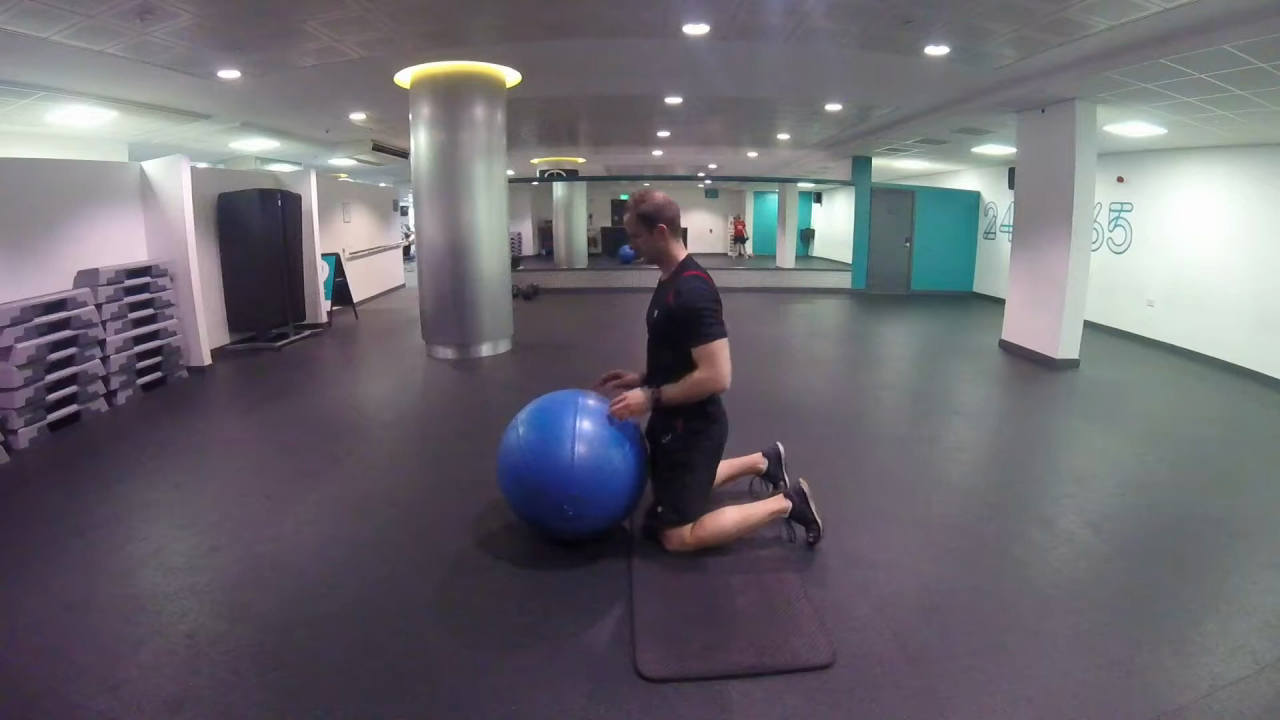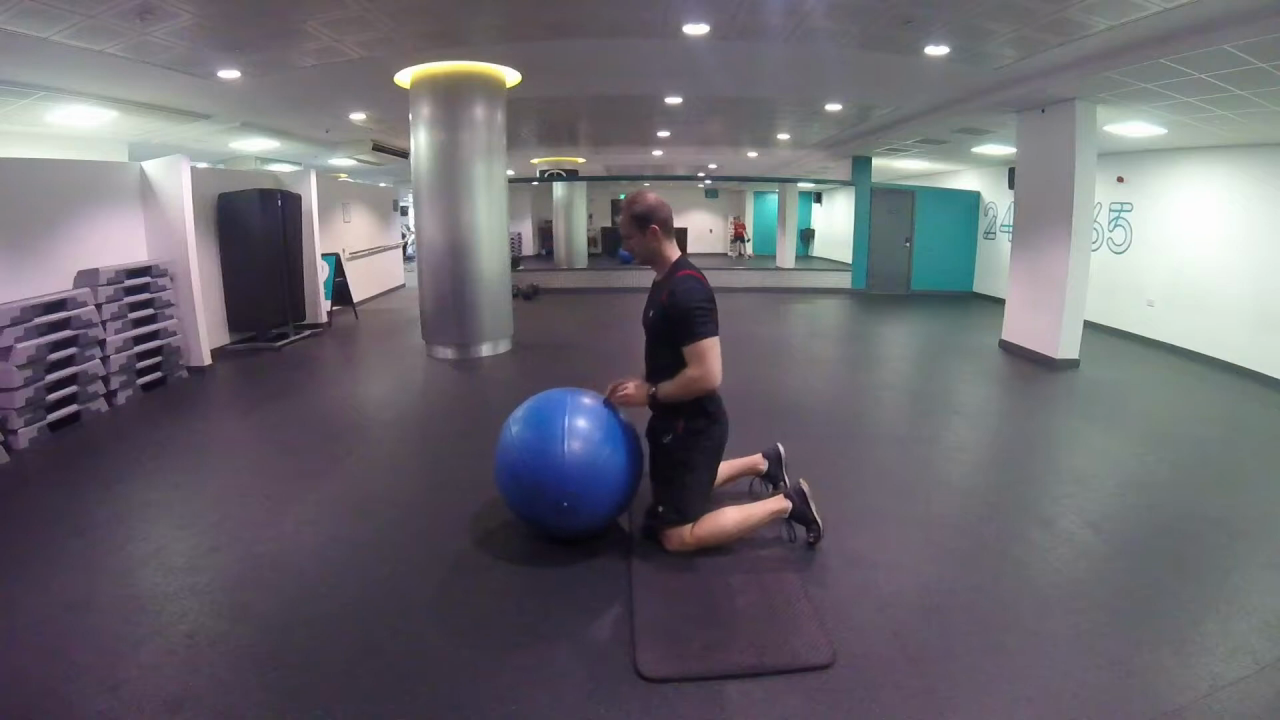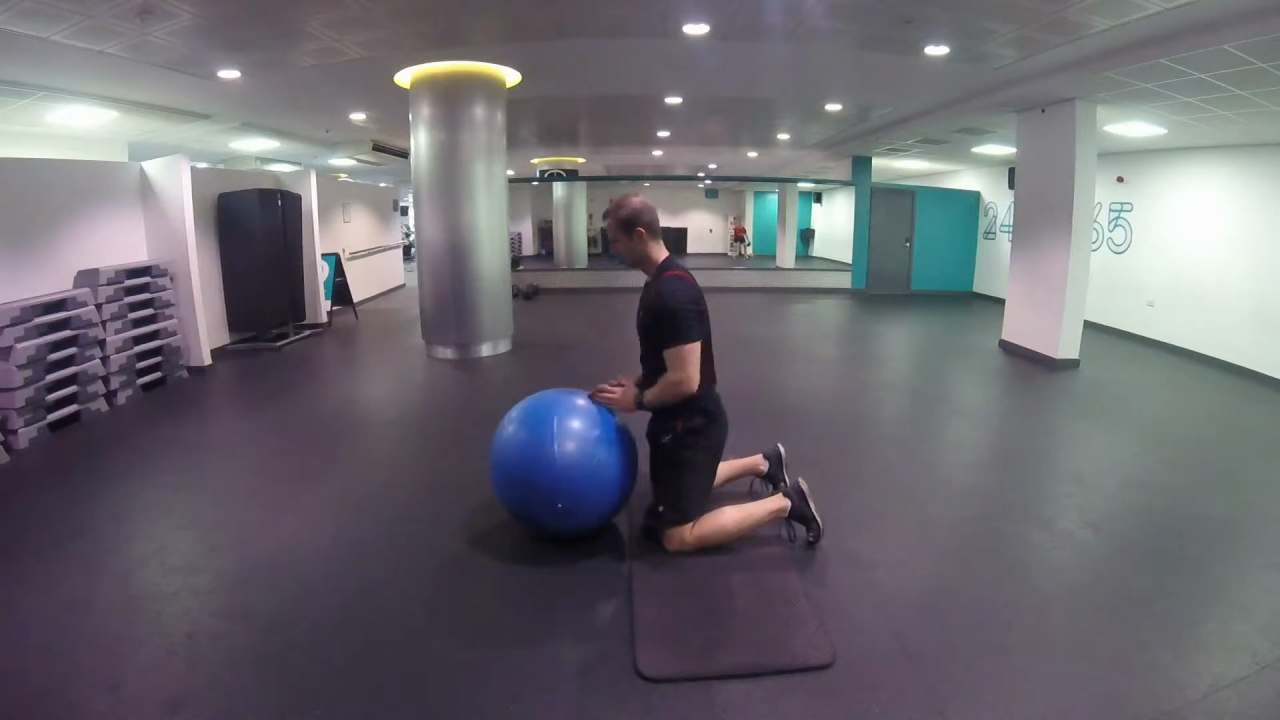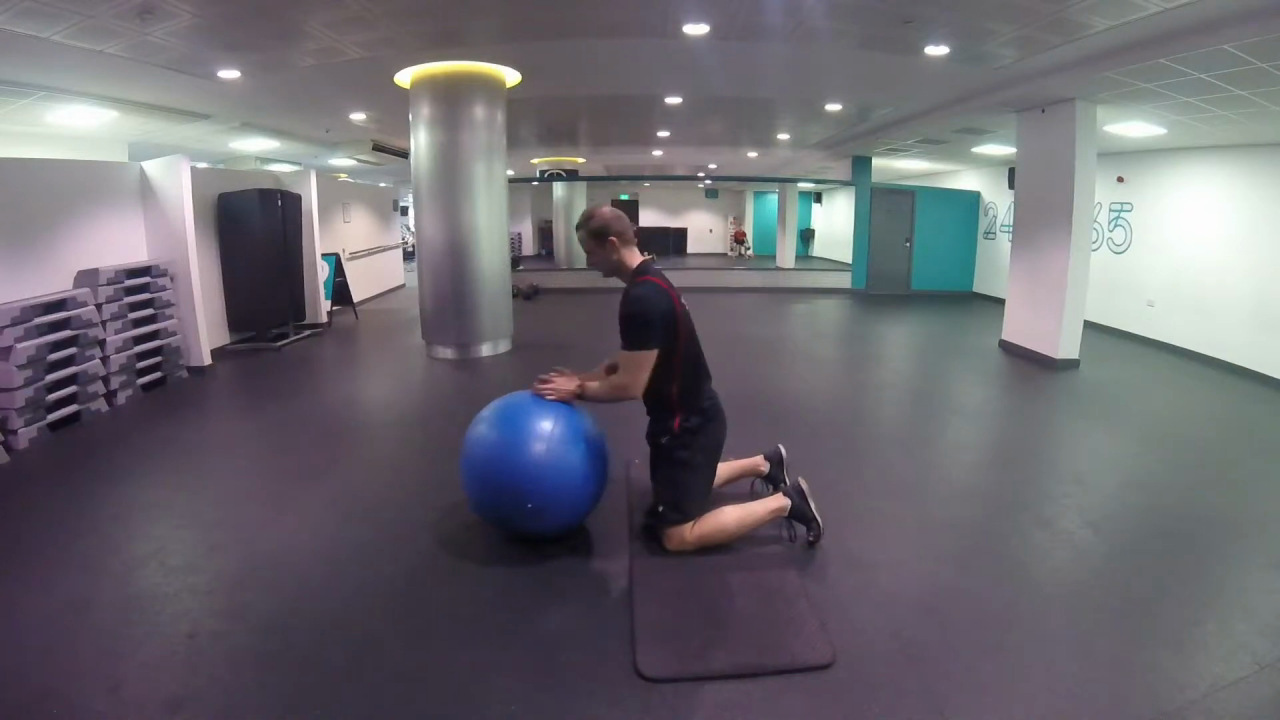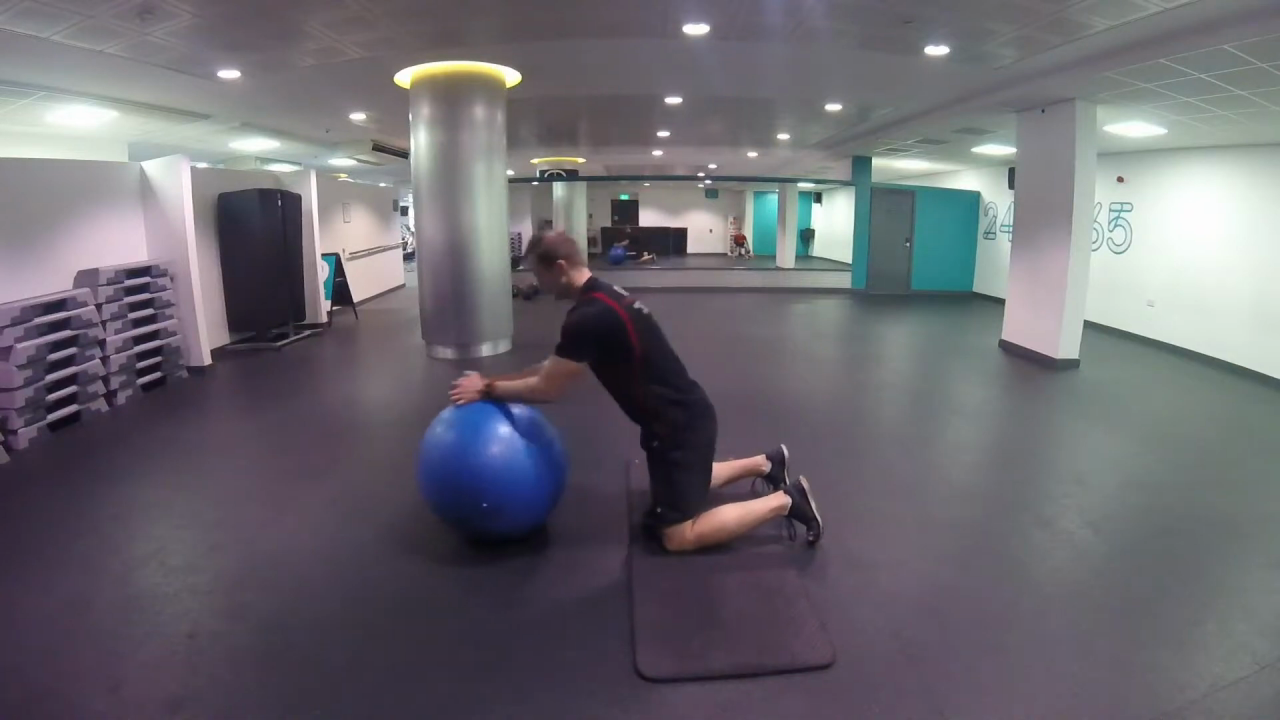
dt=0.3s
person 1, frame 1
left shoulder: (691, 292)
right shoulder: (671, 280)
left elbow: (717, 377)
left wrist: (650, 398)
right wrist: (641, 378)
left hip: (692, 425)
right hip: (678, 420)
left knee: (677, 536)
left ankle: (785, 503)
right ankle: (763, 461)
person 1, frame 2
left shoulder: (685, 292)
right shoulder: (667, 280)
left elbow: (706, 376)
left wrist: (647, 393)
right wrist: (644, 384)
left hip: (690, 425)
right hip: (677, 419)
left knee: (676, 535)
left ankle: (785, 504)
right ankle: (763, 463)
person 1, frame 3
left shoulder: (670, 294)
right shoulder: (665, 281)
left elbow: (683, 381)
left wrist: (636, 400)
right wrist: (637, 386)
left hip: (690, 423)
right hip: (687, 417)
left knee: (676, 535)
right knee: (673, 489)
left ankle: (784, 503)
right ankle: (763, 463)
person 1, frame 4
left shoulder: (643, 299)
right shoulder: (647, 284)
left elbow: (631, 386)
right elbow: (633, 362)
left wrist: (578, 391)
right wrist: (583, 378)
left hip: (688, 423)
right hip: (685, 415)
left knee: (677, 535)
right knee: (676, 484)
left ankle: (784, 502)
right ankle: (763, 464)
person 1, frame 5
left shoulder: (589, 318)
right shoulder: (602, 296)
left elbow: (547, 389)
right elbow: (551, 371)
left wrist: (487, 389)
right wrist: (495, 382)
left hip: (678, 425)
right hip: (684, 414)
left knee: (678, 536)
right knee: (681, 486)
left ankle: (785, 500)
right ankle: (766, 465)
